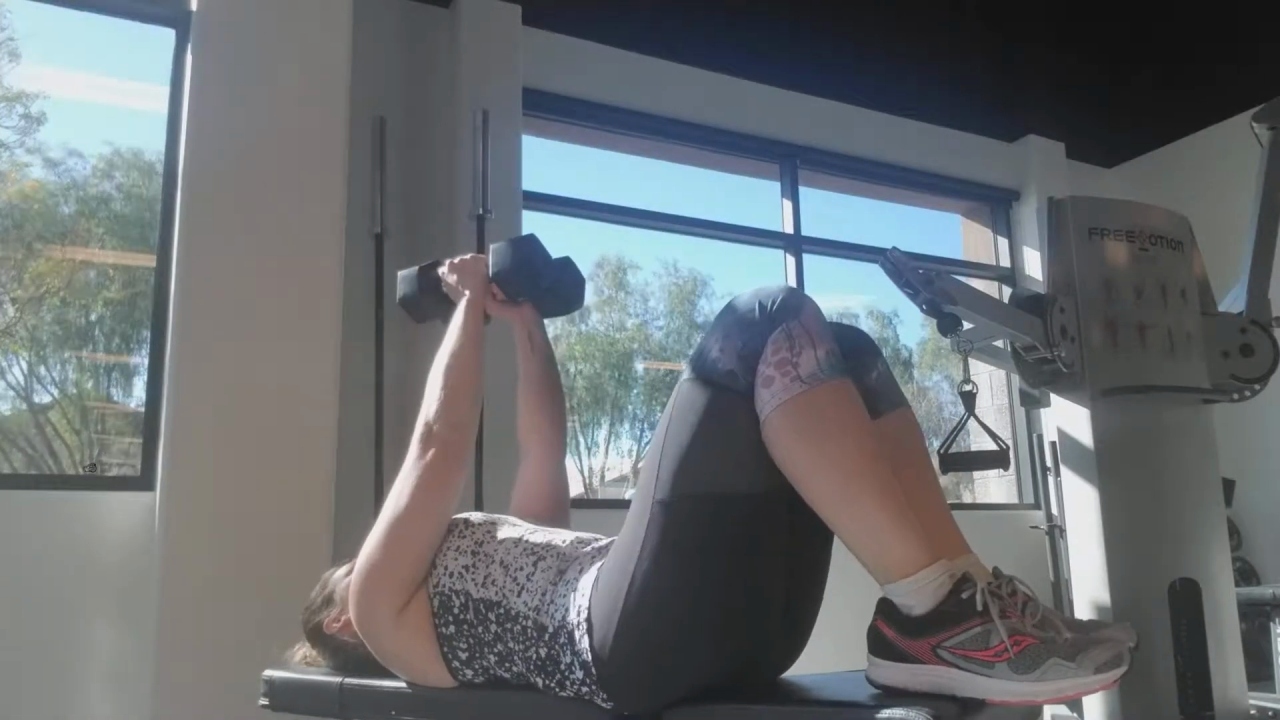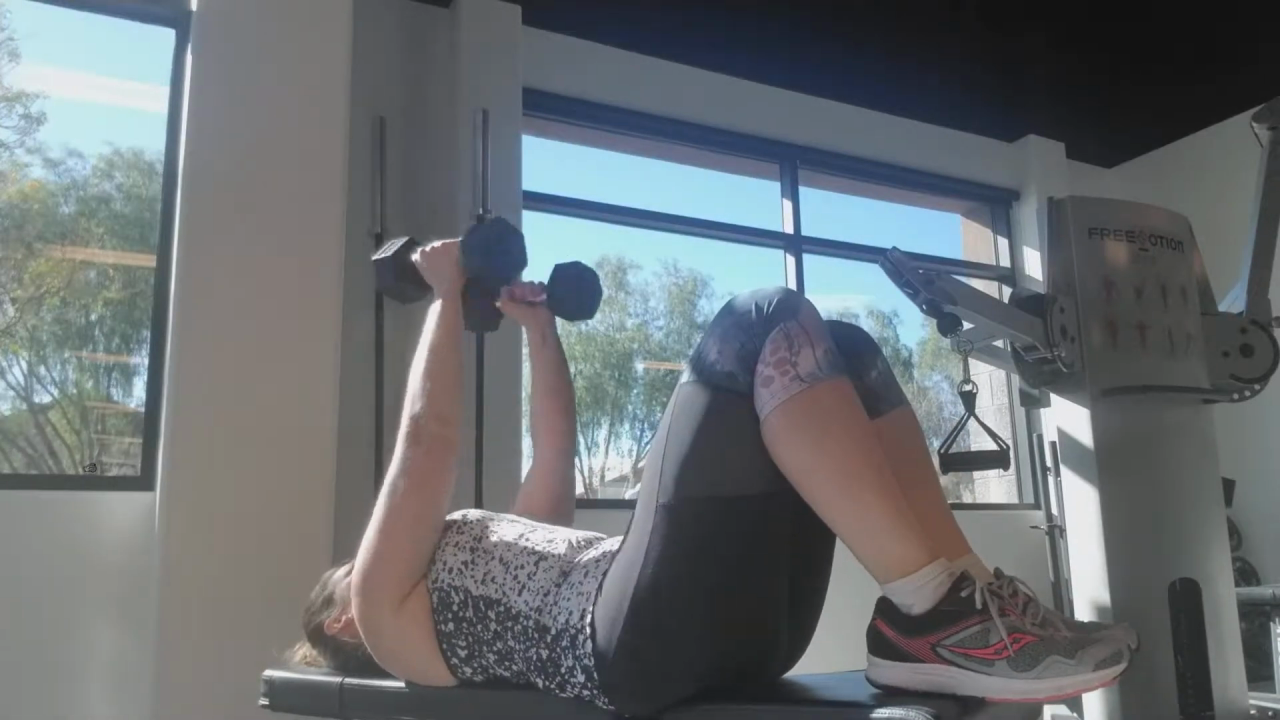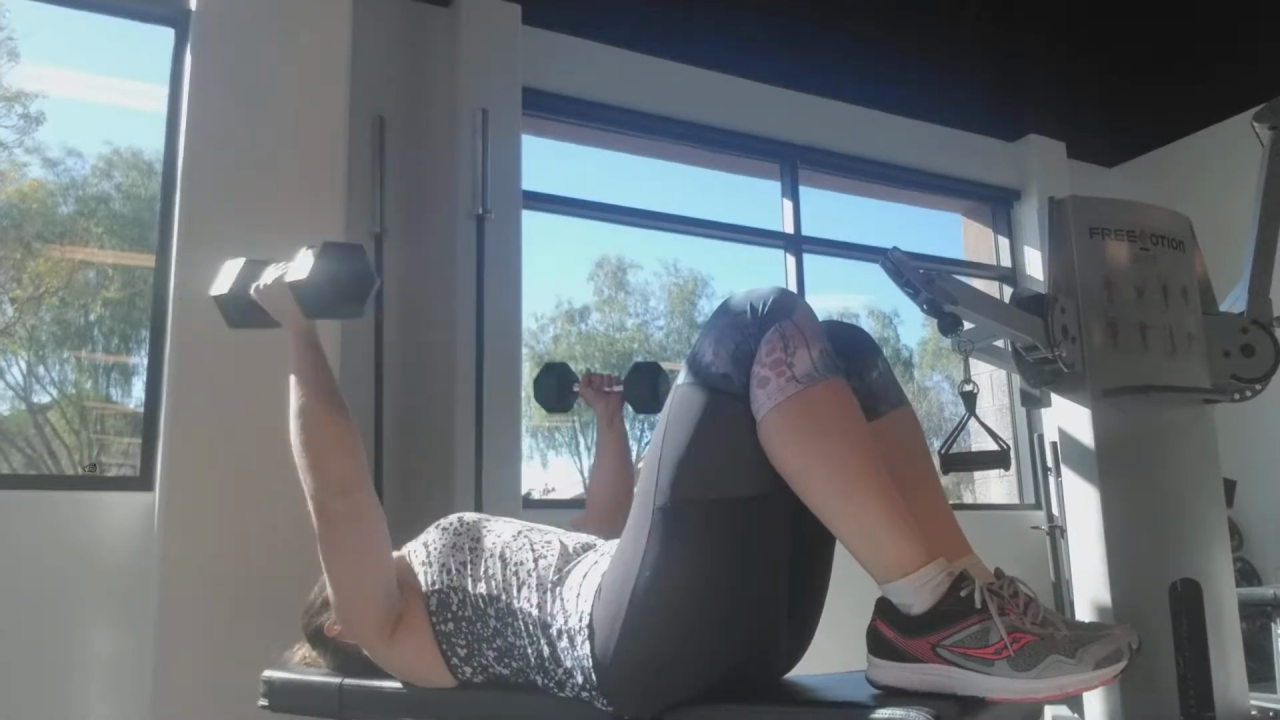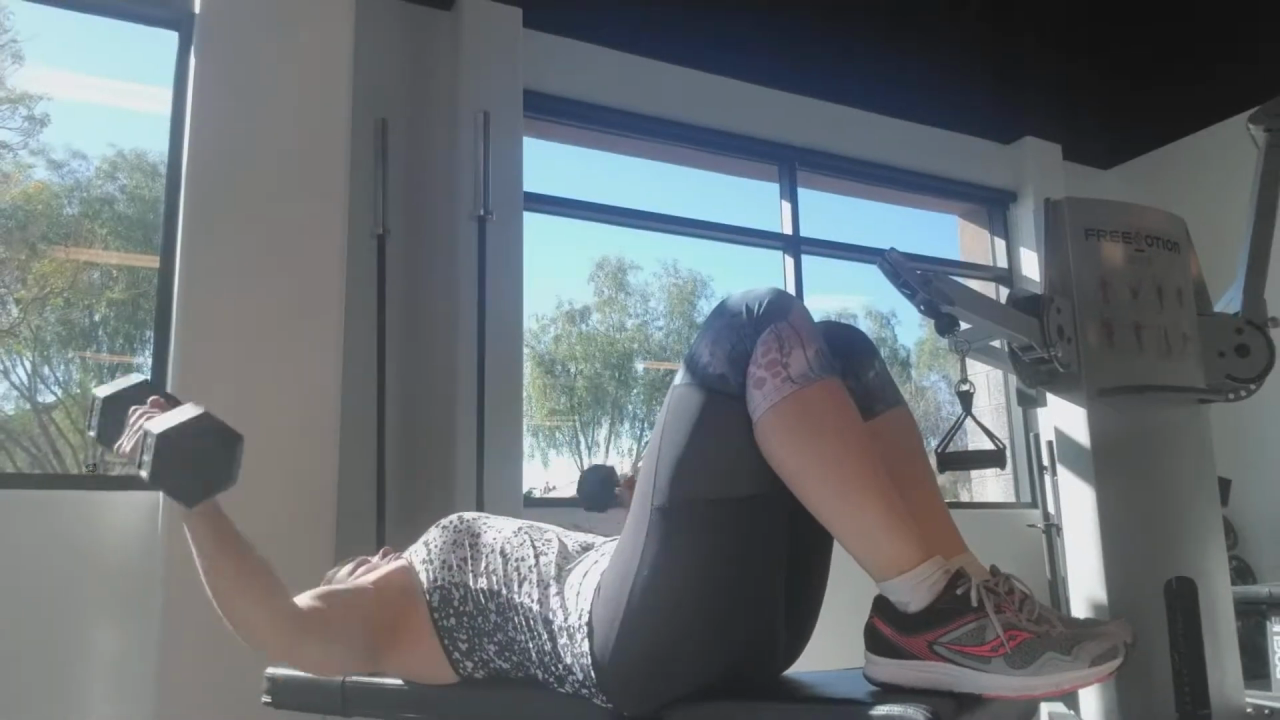
dt=0.3s
person 1, frame 1
left shoulder: (495, 552)
right shoulder: (381, 606)
left elbow: (543, 450)
right elbow: (438, 442)
left wrist: (524, 321)
right wrist: (470, 304)
left hip: (742, 621)
right hip: (645, 635)
left knee: (841, 352)
right knee: (771, 325)
left ankle: (963, 595)
right ankle: (933, 619)
person 1, frame 2
left shoulder: (503, 555)
right shoulder: (391, 611)
left elbow: (554, 450)
right elbow: (429, 438)
left wrist: (538, 329)
right wrist: (446, 299)
left hip: (737, 623)
right hip: (640, 640)
left knee: (841, 348)
right knee: (767, 324)
left ankle: (961, 595)
right ankle: (932, 621)
person 1, frame 3
left shoulder: (472, 560)
right shoulder: (388, 616)
left elbow: (608, 517)
right elbow: (340, 495)
left wrist: (606, 416)
right wrist: (302, 341)
left hip: (738, 622)
right hip: (636, 639)
left knee: (841, 350)
right knee: (762, 325)
left ankle: (959, 596)
right ankle: (931, 617)
person 1, frame 4
left shoulder: (470, 558)
right shoulder: (385, 614)
right elbow: (279, 631)
left wrist: (632, 503)
left hip: (734, 621)
right hip: (635, 634)
left knee: (839, 350)
right knee: (759, 325)
left ankle: (949, 599)
right ankle: (928, 618)
